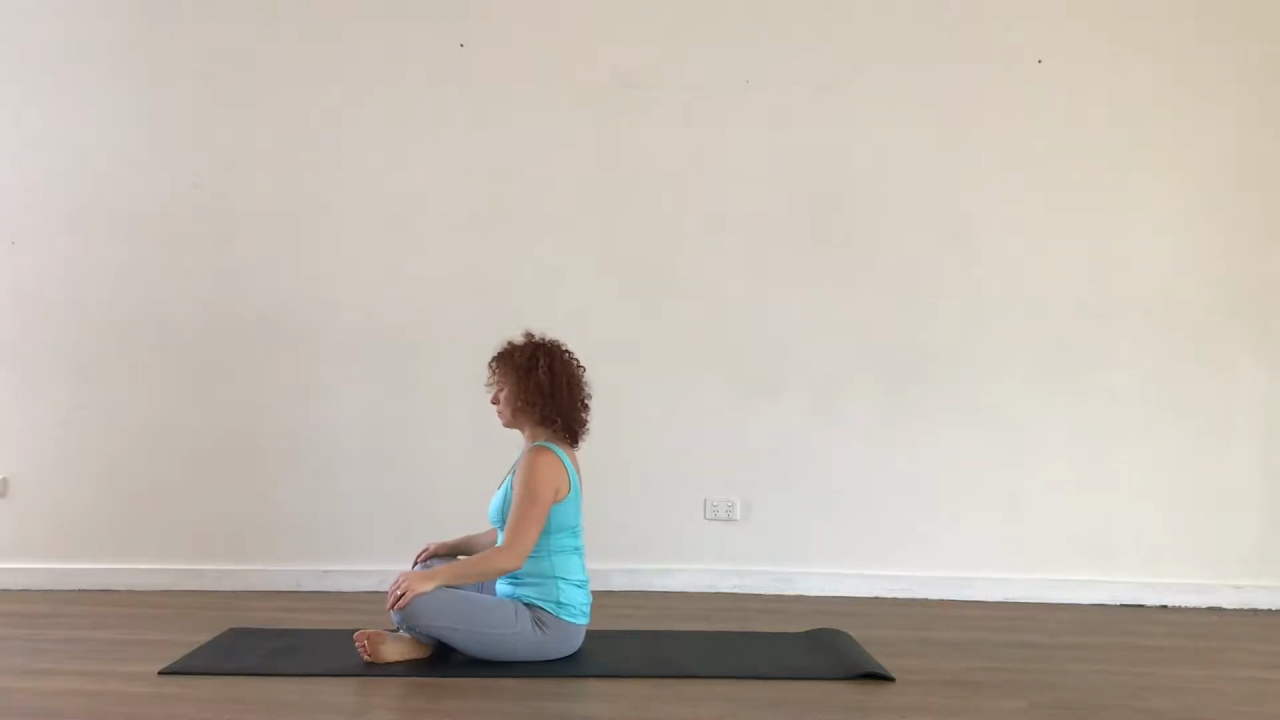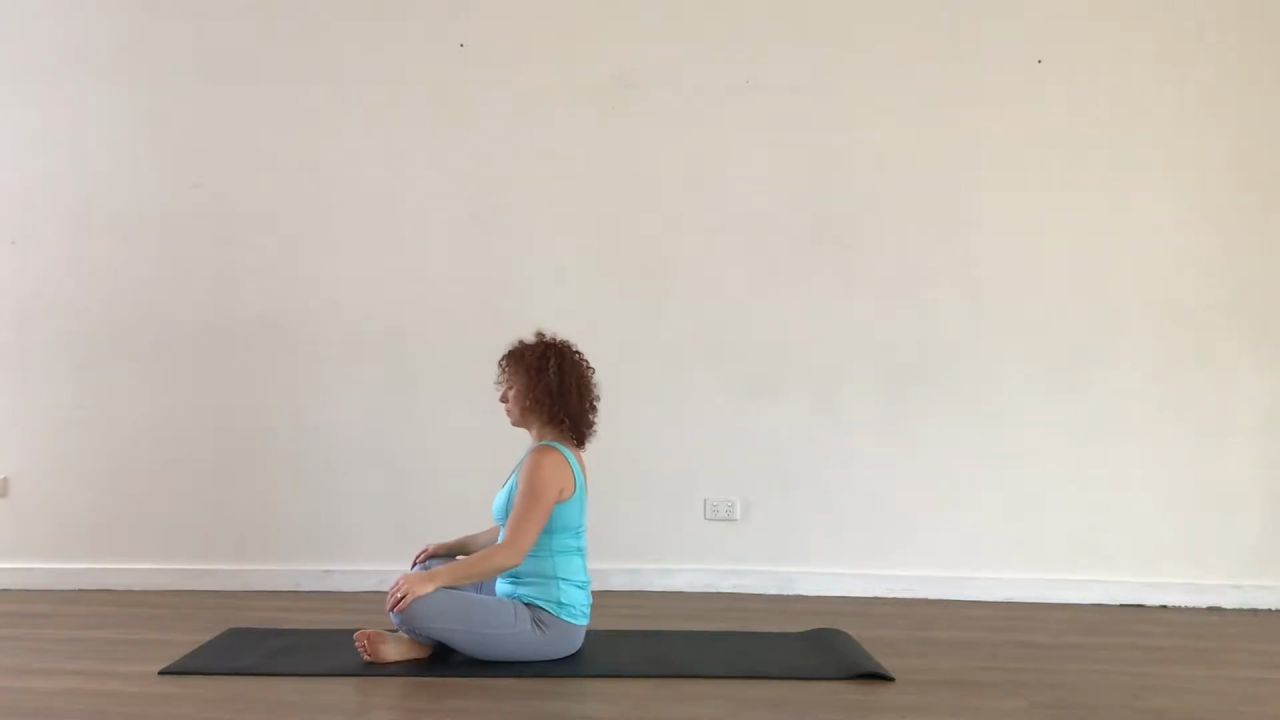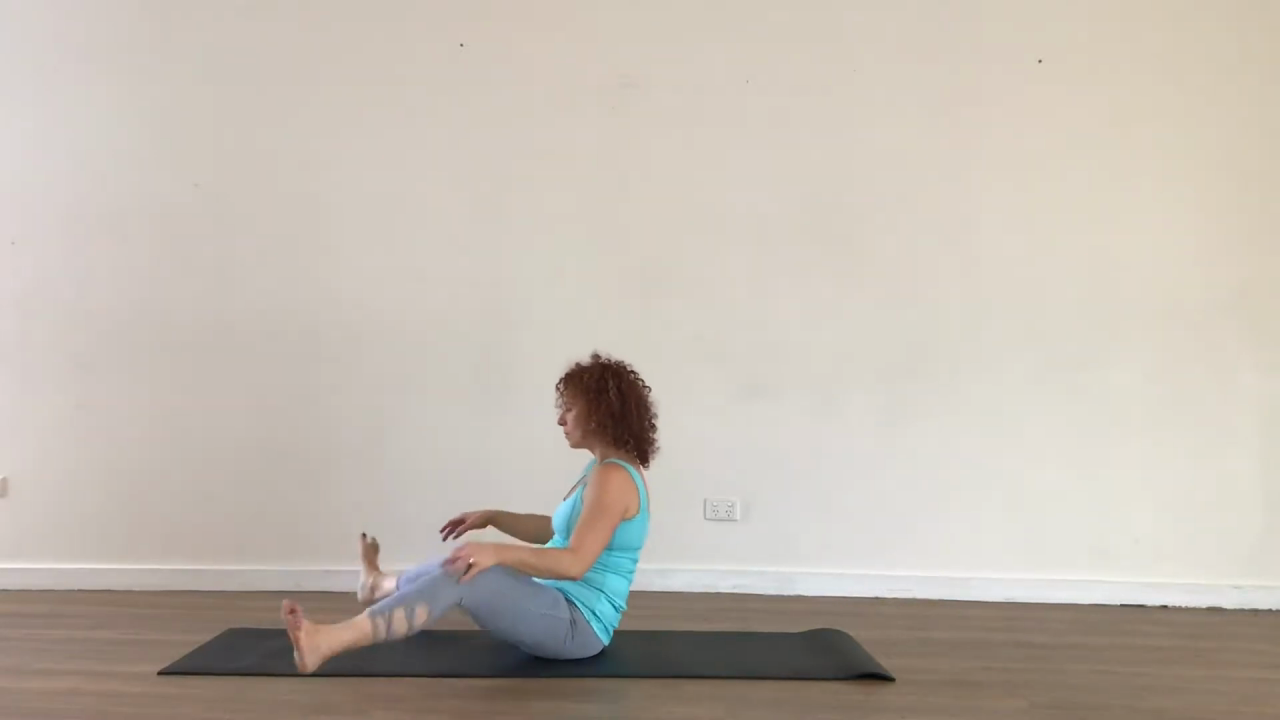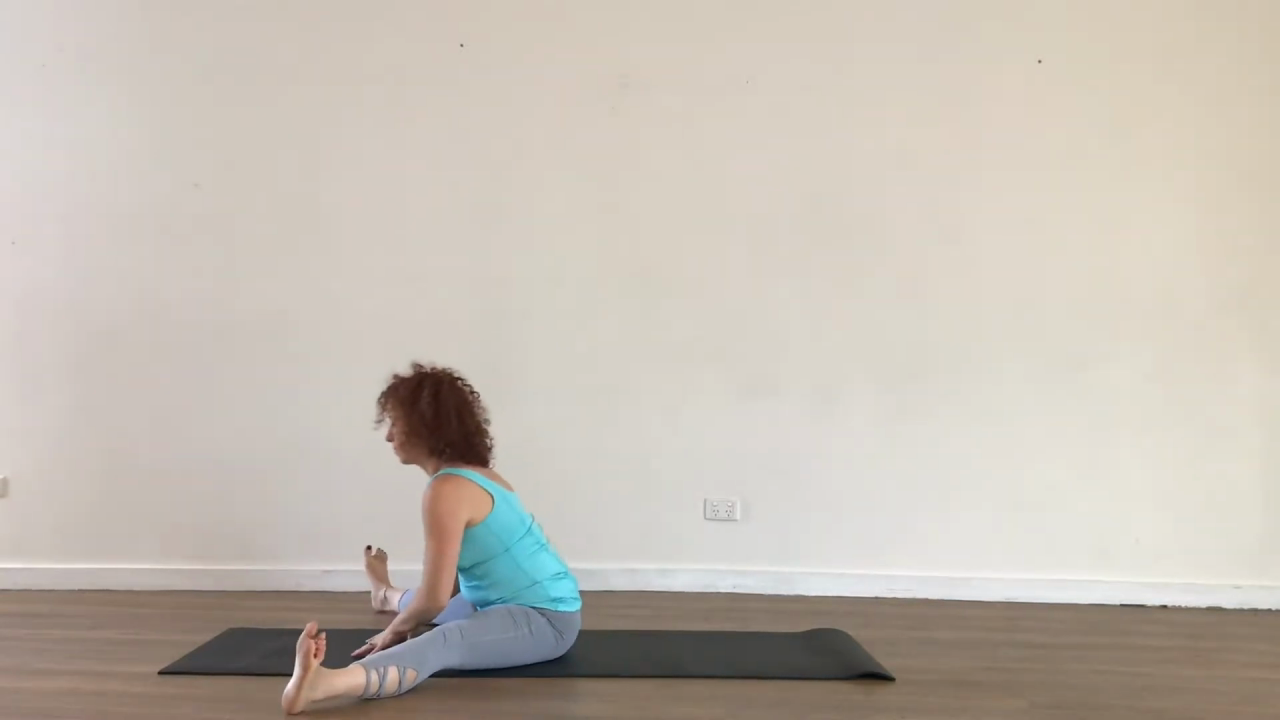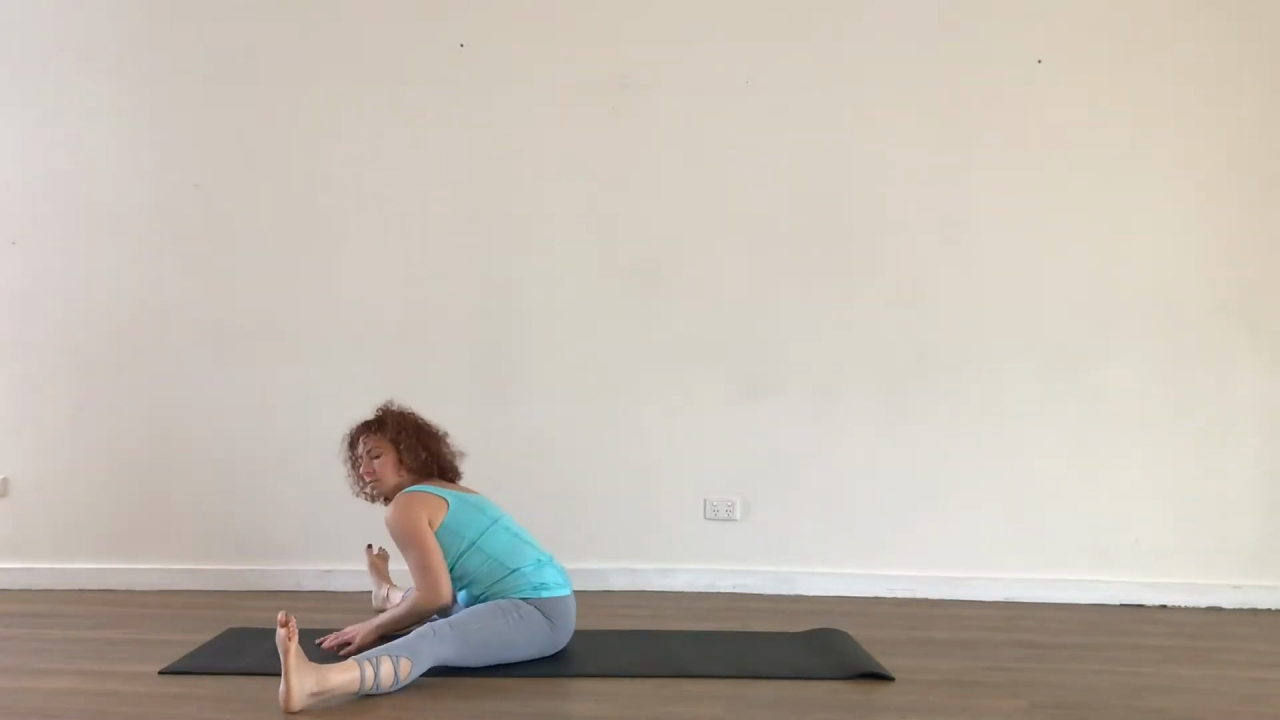
dt=1s
person 1, frame 1
left shoulder: (541, 461)
right shoulder: (549, 452)
left elbow: (511, 556)
right elbow: (513, 534)
left wrist: (434, 578)
right wrist: (451, 547)
left hip: (546, 623)
right hip: (531, 602)
left knee: (411, 600)
right knee: (431, 566)
left ankle: (419, 642)
person 1, frame 2
left shoulder: (546, 461)
right shoulder: (558, 452)
left elbow: (511, 554)
right elbow: (514, 531)
left wrist: (433, 580)
right wrist: (451, 547)
left hip: (547, 623)
right hip: (533, 603)
left knee: (410, 604)
right knee: (428, 568)
left ankle: (418, 641)
person 1, frame 3
left shoulder: (614, 478)
right shoulder: (603, 467)
left elbow: (574, 563)
right elbow: (554, 530)
left wrist: (498, 552)
right wrist: (492, 516)
left hip: (577, 628)
right hip: (561, 610)
left knee: (460, 574)
right knee: (460, 563)
left ankle: (331, 640)
right ankle: (382, 586)
person 1, frame 4
left shoulder: (446, 491)
right shoulder: (471, 474)
left elbow: (435, 596)
right elbow: (447, 585)
left wrist: (396, 630)
right wrist: (404, 621)
left hip: (545, 621)
right hip: (522, 604)
left knee: (441, 645)
right knee: (443, 608)
left ankle: (323, 683)
right ankle: (390, 595)
person 1, frame 5
left shoulder: (404, 507)
right shoulder: (447, 493)
left elbow: (436, 594)
right elbow: (436, 591)
left wrist: (374, 627)
right wrist: (371, 626)
left hip: (539, 612)
right hip: (542, 602)
left knee: (432, 641)
left ankle: (315, 683)
right ankle: (391, 594)
